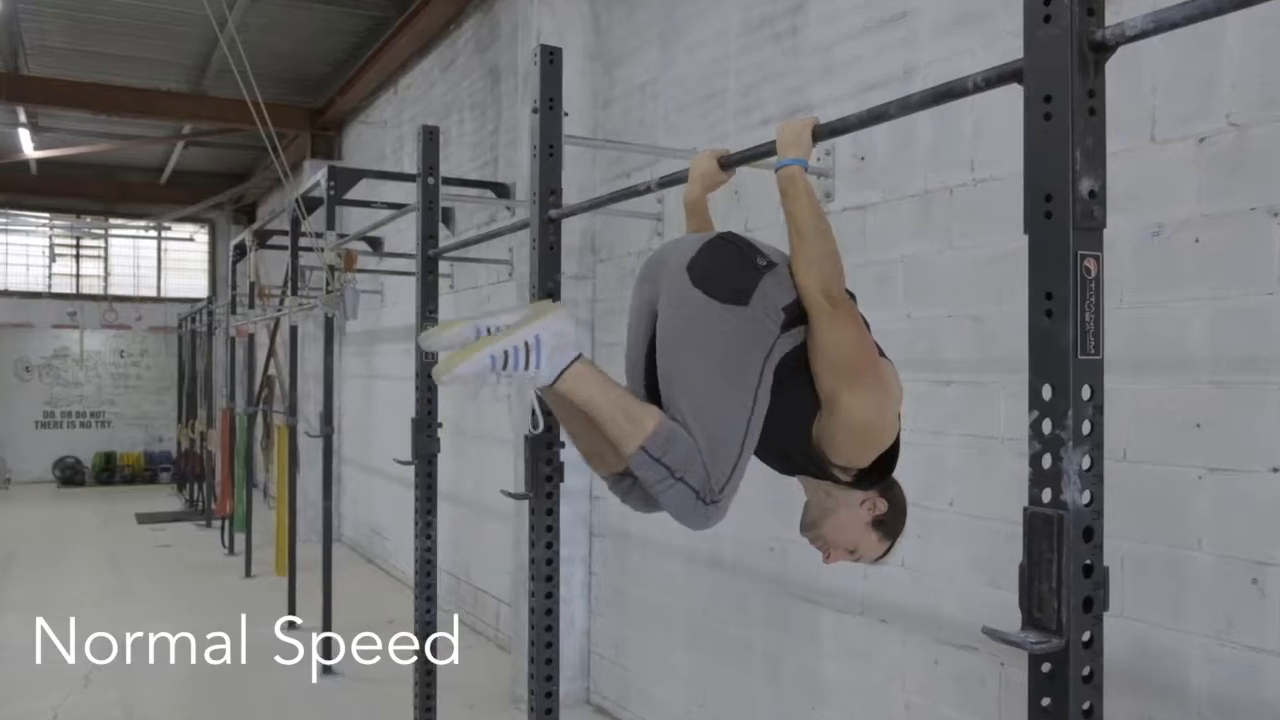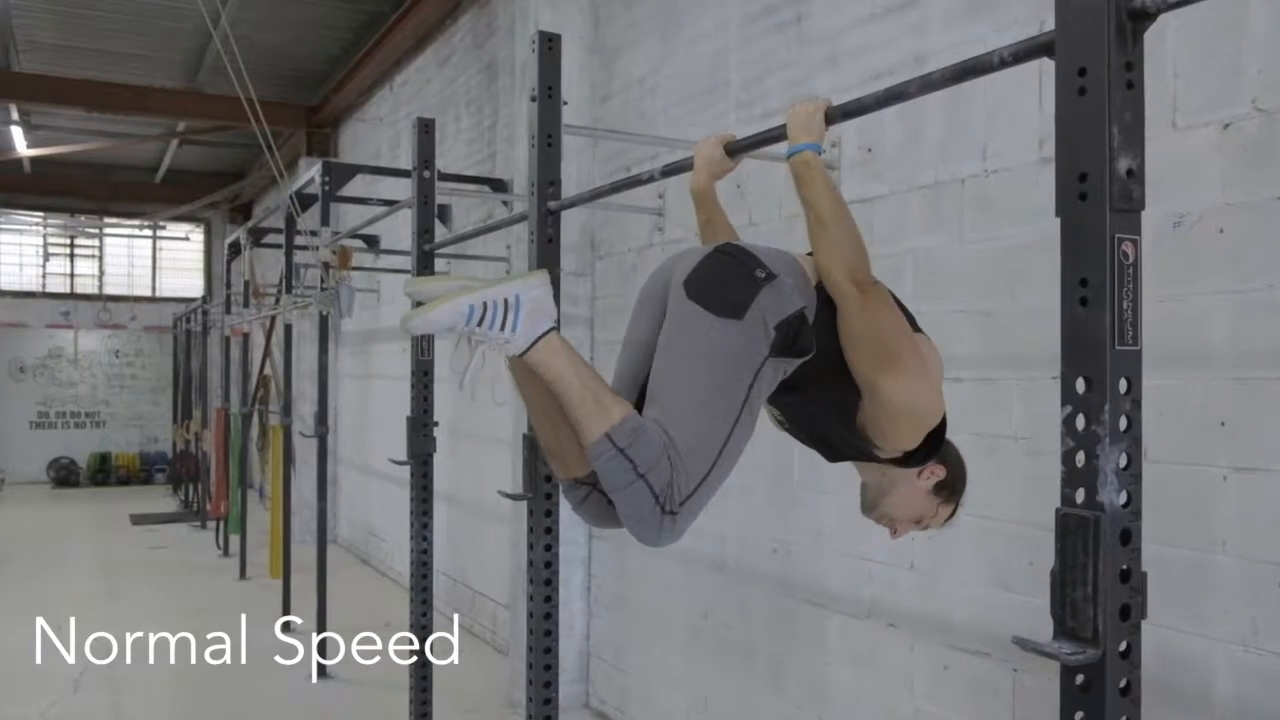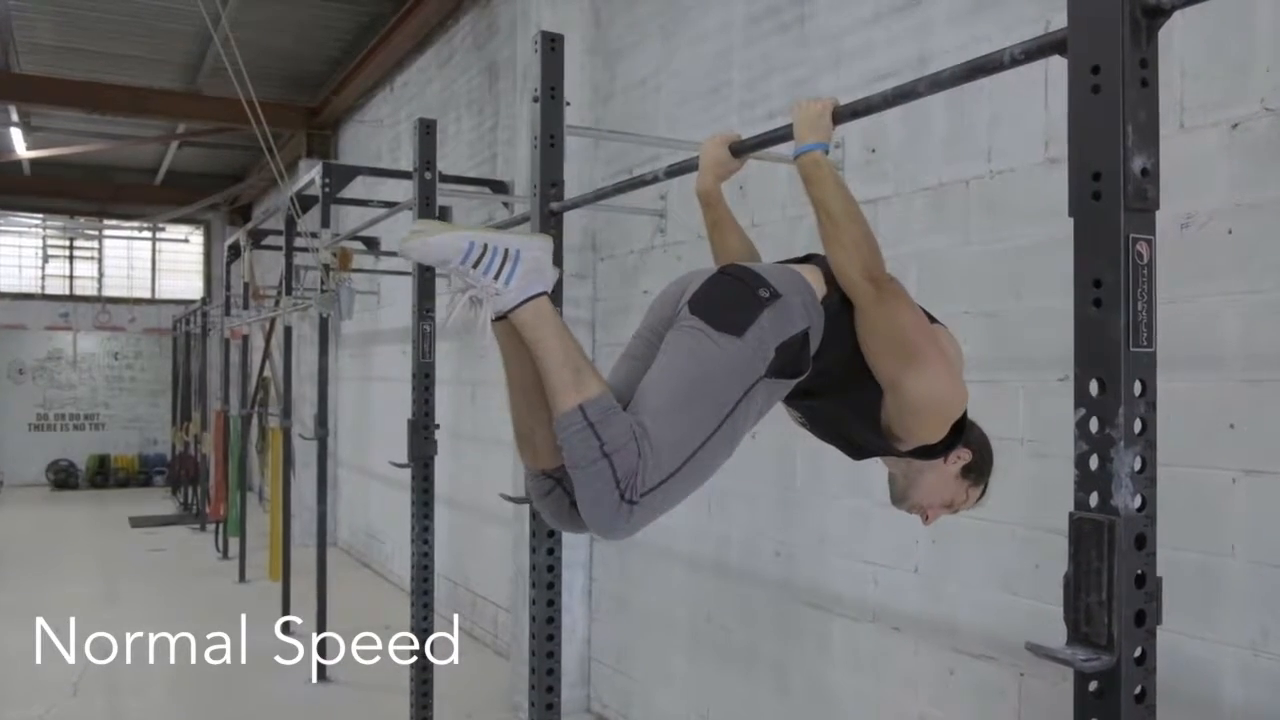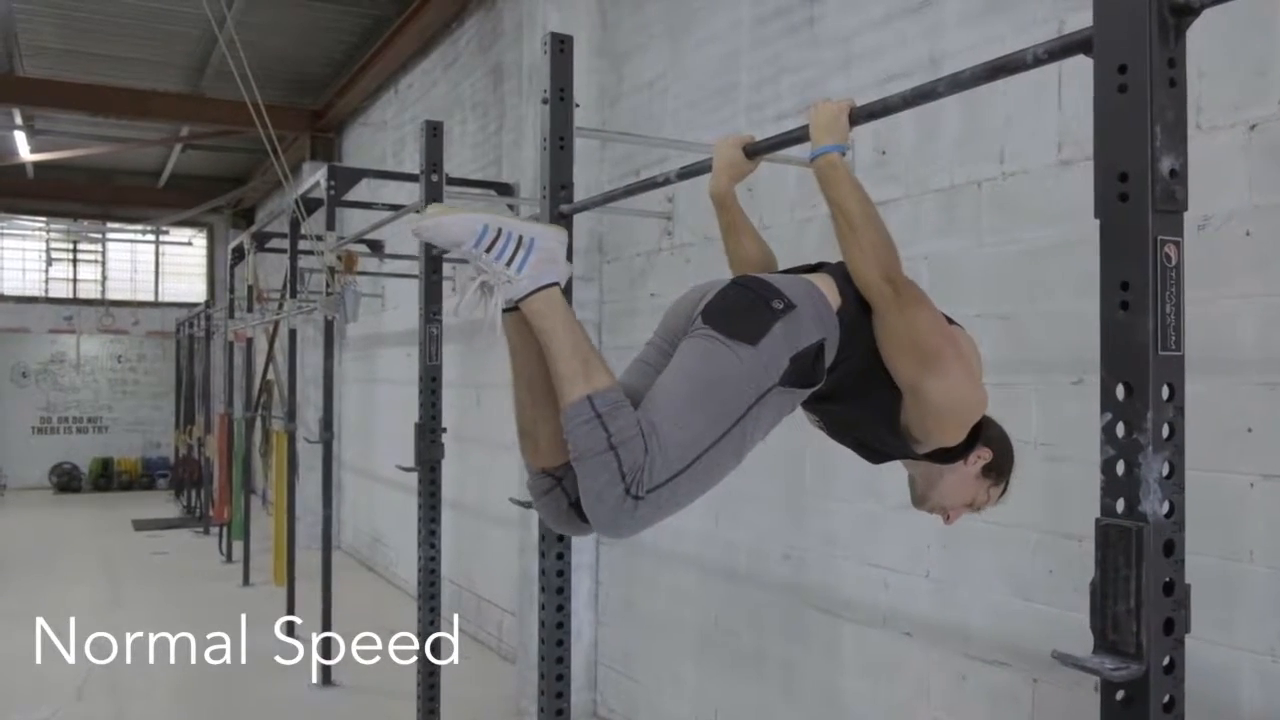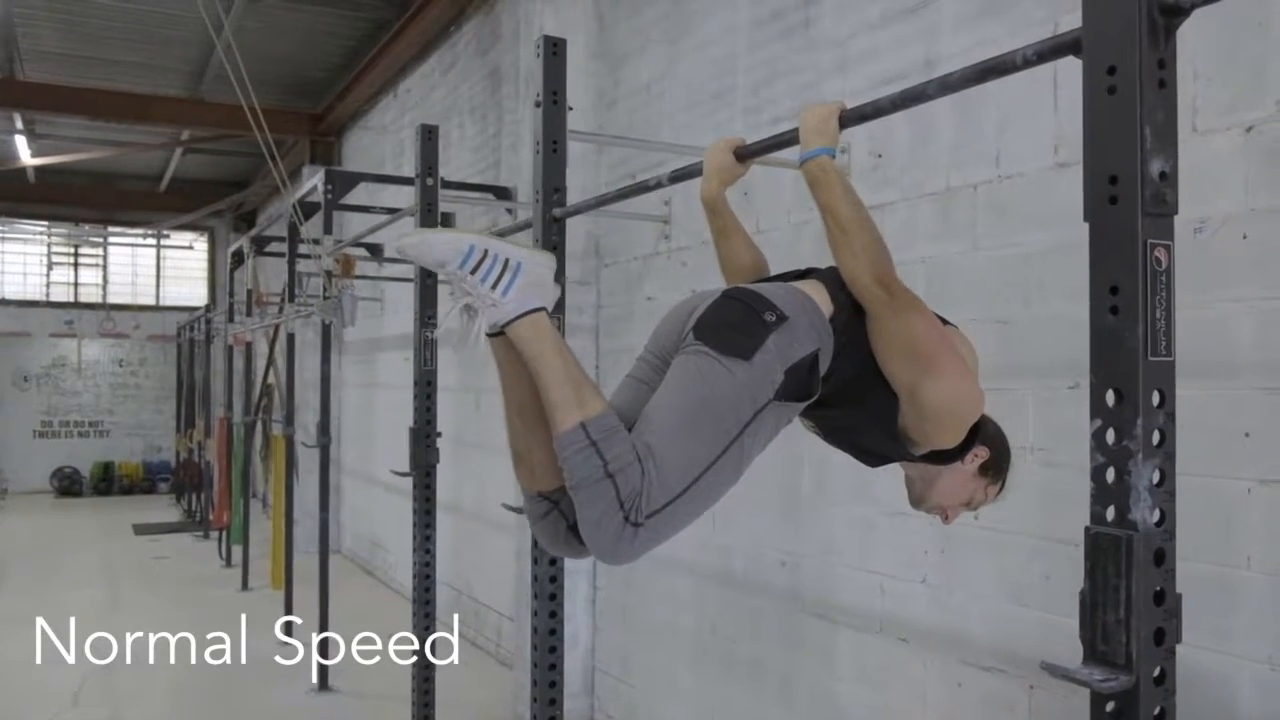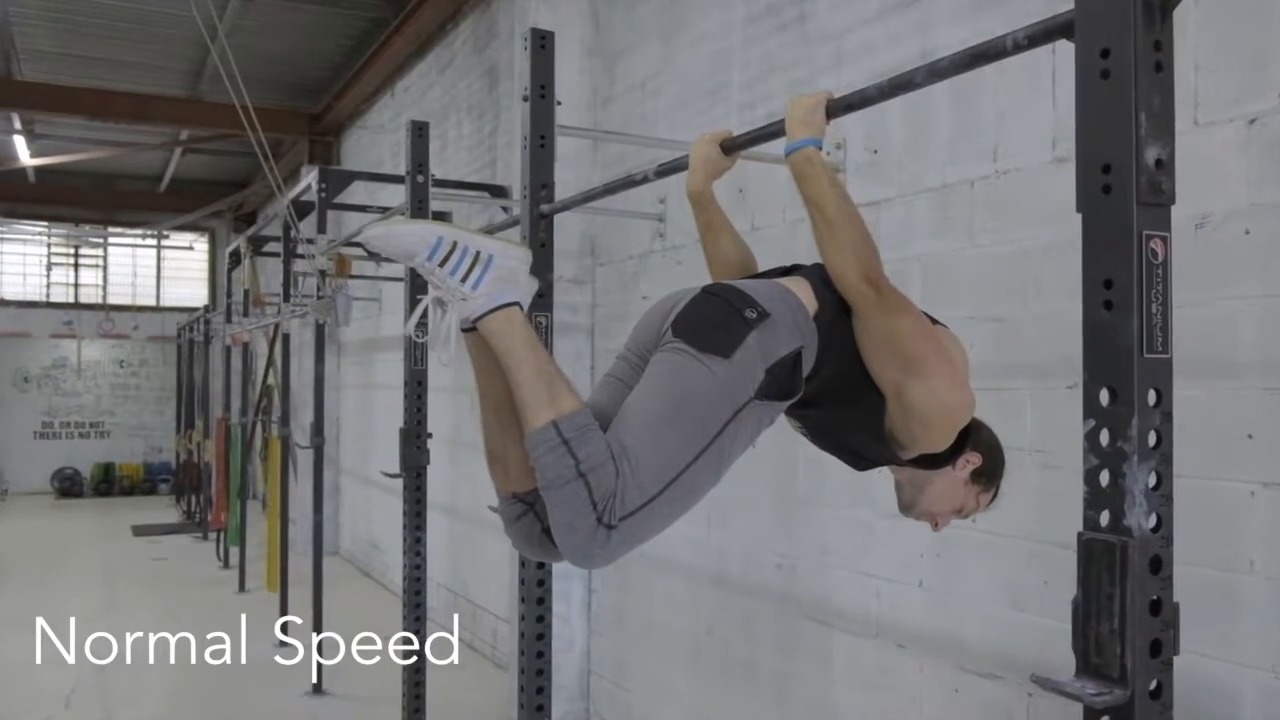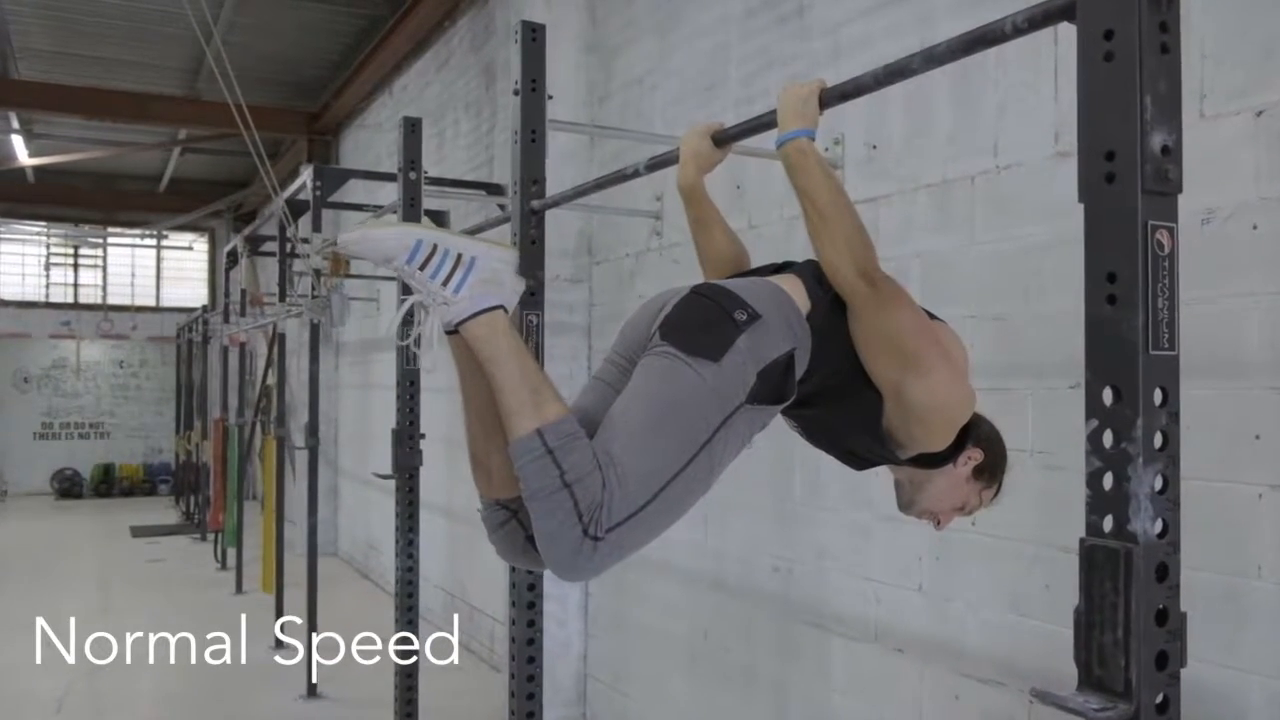
dt=0.7s
person 1, frame 1
right shoulder: (865, 431)
left wrist: (697, 197)
left hip: (680, 264)
right hip: (734, 286)
left knee: (645, 486)
left ankle: (534, 351)
right ankle: (554, 357)
person 1, frame 2
right shoulder: (908, 409)
right elbow: (854, 285)
right wrist: (805, 152)
left hip: (691, 276)
right hip: (738, 305)
left knee: (601, 499)
right knee: (656, 511)
left ankle: (511, 319)
right ankle: (530, 329)
person 1, frame 3
right shoulder: (935, 401)
right elbow: (868, 283)
right wrist: (811, 155)
left hip: (706, 299)
right hip: (752, 322)
left knee: (567, 502)
right knee: (614, 504)
left ankle: (509, 298)
right ankle: (519, 289)
person 1, frame 4
right shoulder: (954, 404)
right elbow: (887, 286)
right wrist: (827, 156)
left hip: (716, 309)
right hip: (769, 335)
left knee: (566, 503)
right knee: (618, 501)
left ankle: (520, 289)
right ankle: (532, 278)
person 1, frame 5
right shoulder: (952, 403)
right elbow: (881, 291)
right wrist: (818, 160)
left hip: (715, 319)
right hip: (764, 344)
left knee: (564, 526)
right knee: (618, 528)
left ankle: (507, 316)
right ankle: (517, 302)
person 1, frame 6
right shoulder: (941, 406)
right elbow: (867, 287)
right wrist: (804, 150)
left hip: (694, 317)
right hip: (745, 344)
left knee: (537, 529)
right knee: (590, 530)
left ankle: (482, 308)
right ankle: (493, 299)
person 1, frame 7
right shoulder: (940, 404)
right elbow: (862, 282)
right wrist: (796, 142)
left hip: (687, 317)
right hip: (735, 343)
left knee: (524, 537)
right knee: (578, 543)
left ankle: (467, 310)
right ankle: (475, 301)
